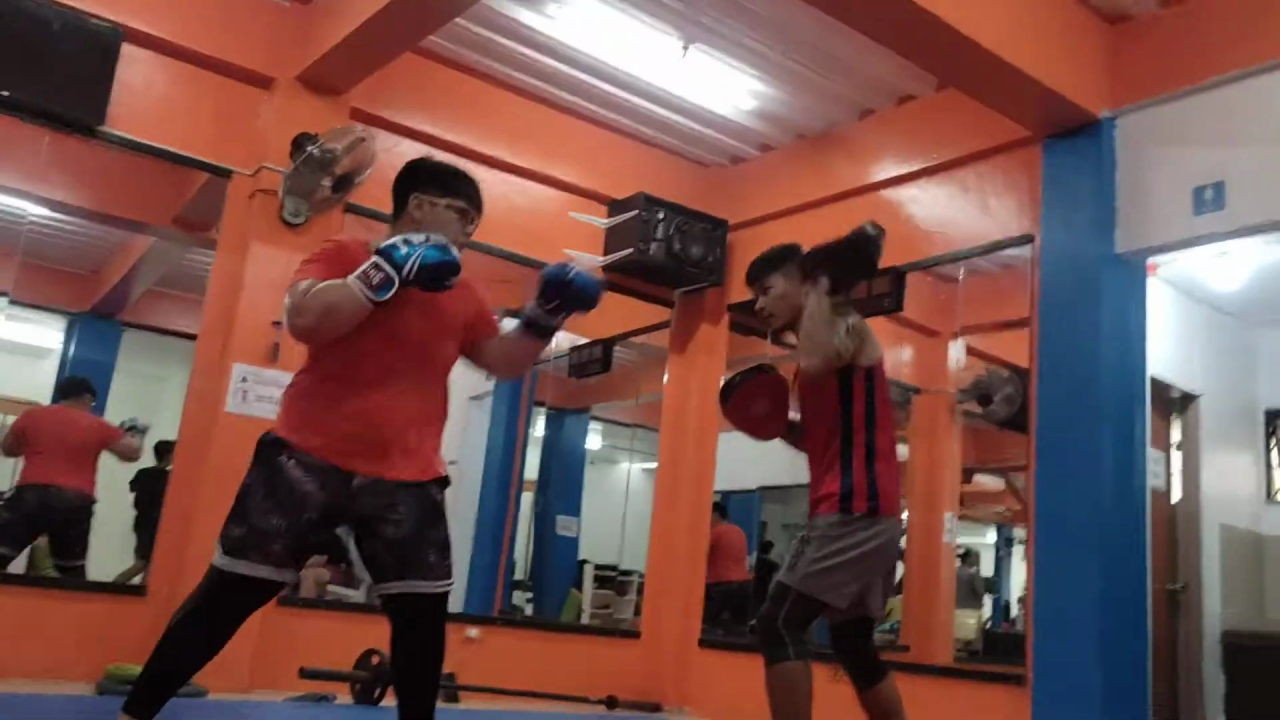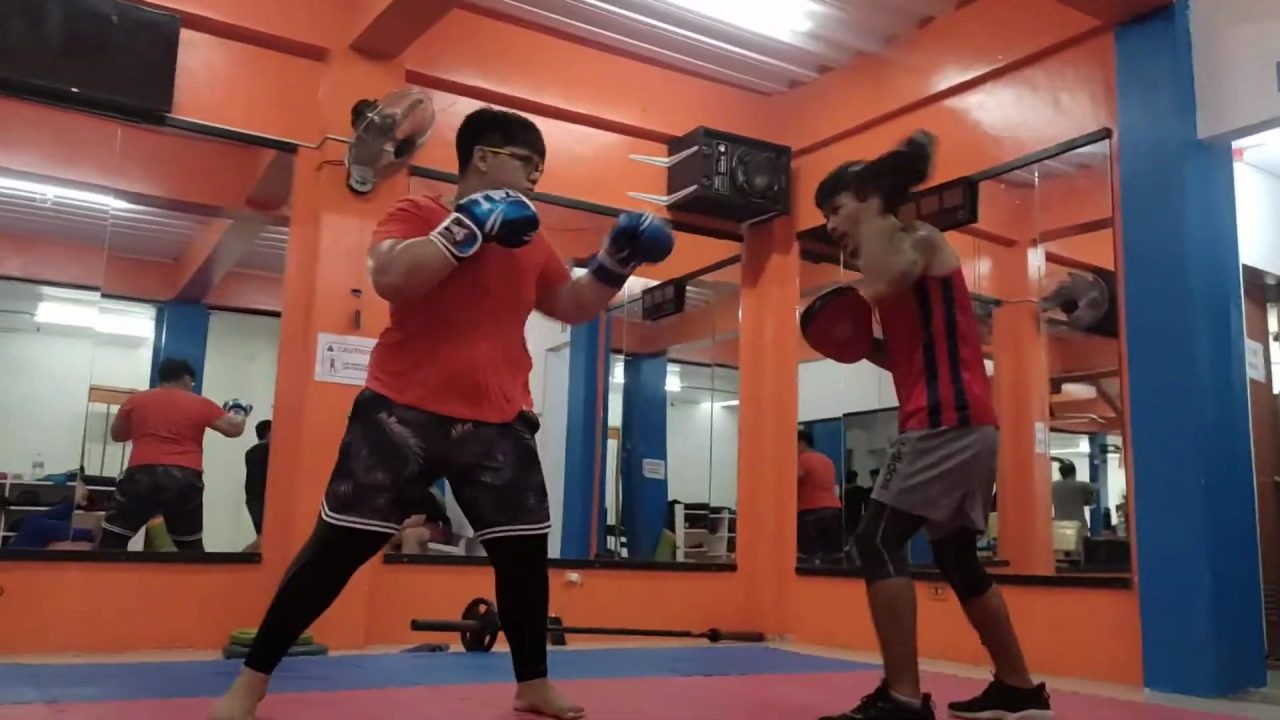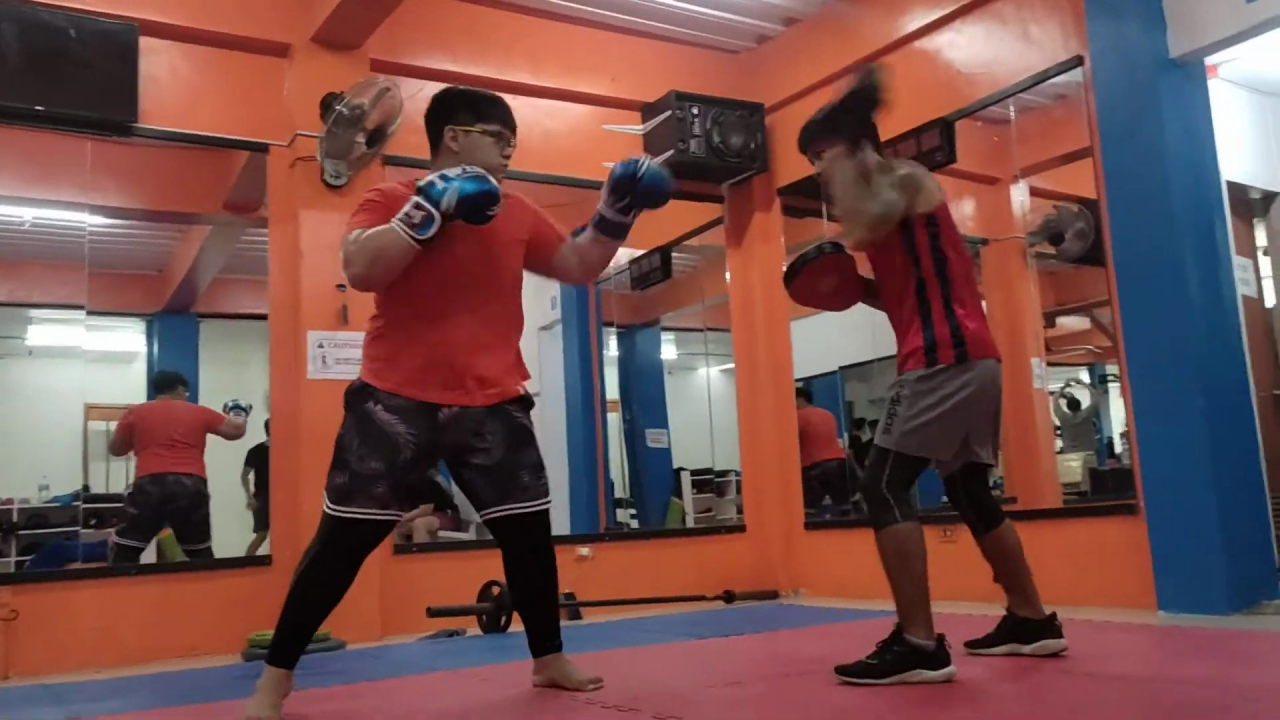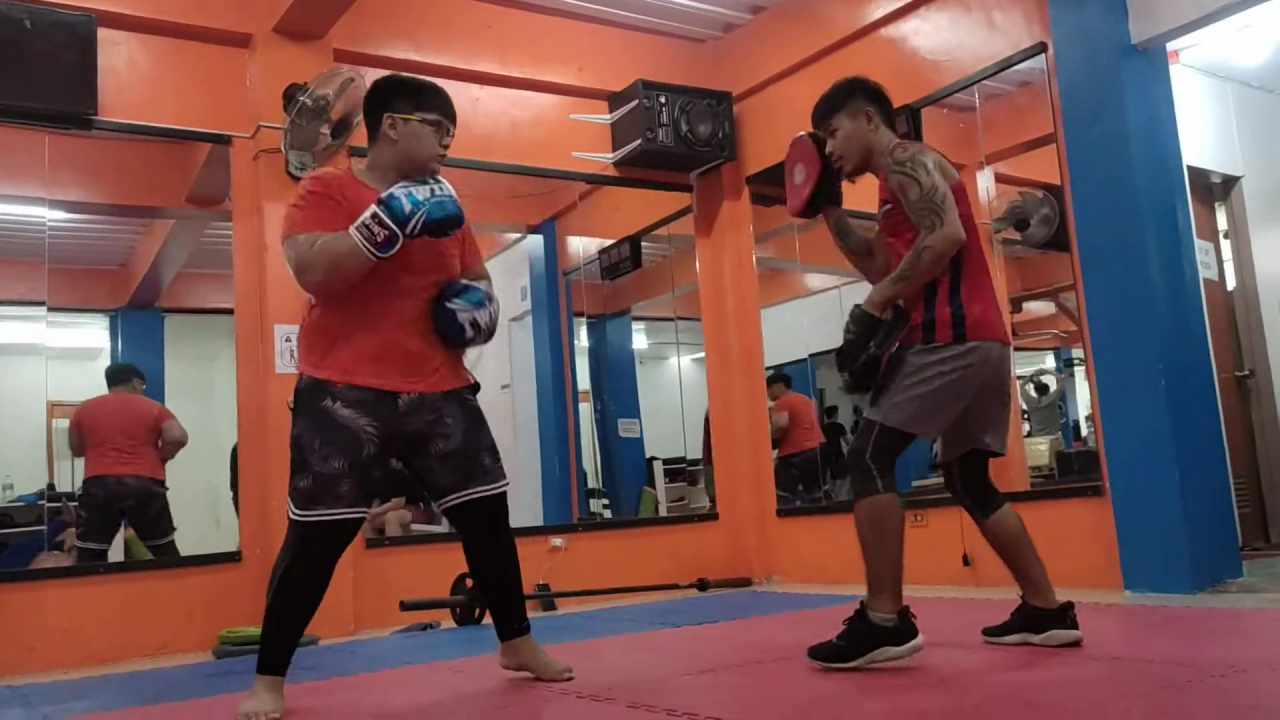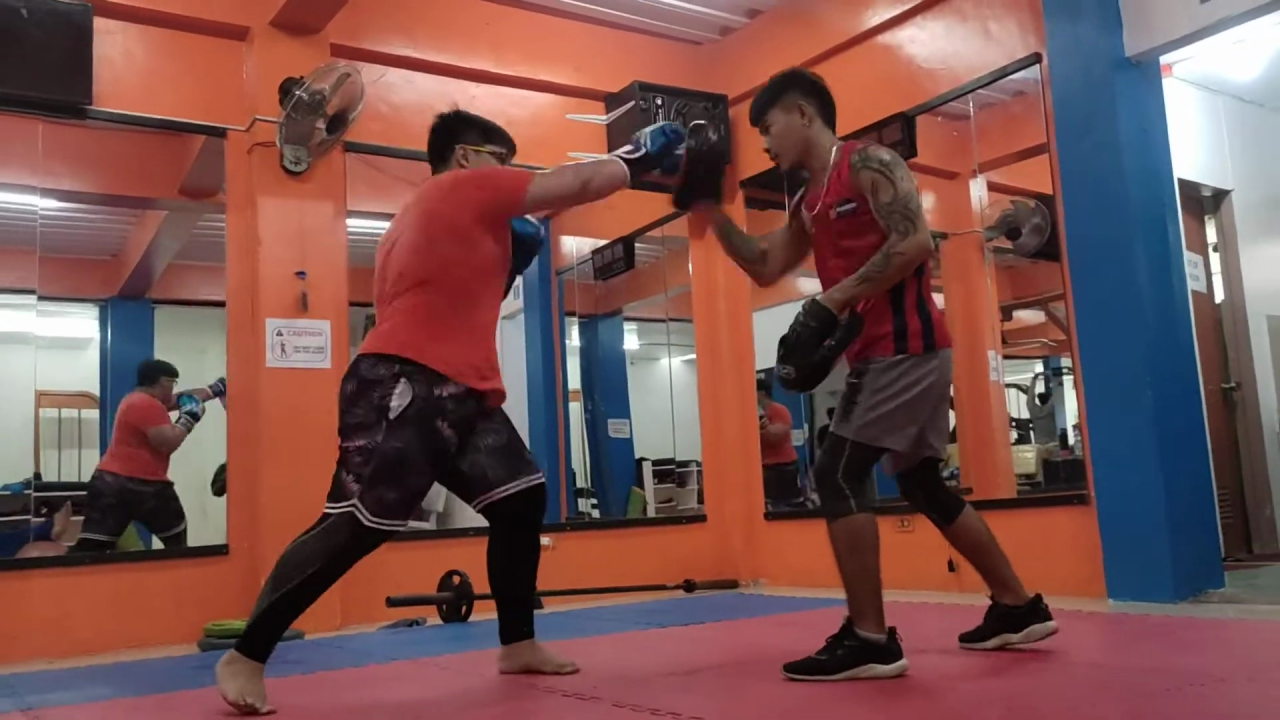
dt=0.5s
person 1, frame 1
left shoulder: (457, 290)
right shoulder: (349, 257)
left elbow: (507, 360)
right elbow: (305, 320)
left wrist: (545, 316)
right wrist: (390, 272)
left hip: (404, 480)
right hip: (311, 456)
left knee: (424, 613)
right knee: (234, 595)
person 1, frame 2
left shoulder: (530, 244)
right shoulder: (418, 214)
left elbow: (577, 306)
right elbow: (391, 279)
left wrist: (620, 259)
right wrist: (468, 226)
left hip: (496, 422)
right hip: (406, 411)
left knee: (525, 552)
right knee: (340, 545)
person 1, frame 3
left shoulder: (515, 213)
right shoulder: (404, 197)
left elbow: (579, 266)
right elbow: (362, 270)
left wrist: (623, 205)
right wrist: (434, 204)
left hip: (491, 405)
right hip: (396, 398)
left knee: (526, 532)
right knee: (347, 538)
left ankle: (550, 660)
person 1, frame 4
left shoulder: (444, 211)
right shoulder: (326, 190)
left elbow: (473, 278)
right elbow: (312, 271)
left wrist: (474, 303)
right wrist: (390, 220)
left hip: (437, 390)
right hip: (343, 392)
left knee: (487, 514)
right knee: (318, 535)
left ankle: (518, 643)
person 1, frame 5
left shoulder: (458, 216)
right shoulder: (469, 184)
right elbow: (572, 183)
left wrist: (509, 264)
right wrist: (643, 153)
left hip: (458, 391)
right hip: (409, 382)
left knee: (520, 502)
right knee: (358, 524)
left ankle: (518, 644)
right ankle: (246, 656)
person 2, frame 1
left shoulder: (845, 328)
right shoulder: (828, 342)
left elbow: (812, 362)
left wrist: (819, 292)
left hip: (854, 512)
right hip: (872, 514)
left knee: (780, 624)
right knee: (851, 644)
person 2, frame 2
left shoulder: (917, 238)
right shoulder: (894, 262)
left elbow: (878, 282)
left wrist: (874, 203)
left hip: (946, 422)
right hip: (960, 425)
left knee: (877, 541)
right knee: (957, 557)
person 2, frame 3
left shoulder: (904, 179)
right shoulder: (889, 196)
left elbow: (856, 224)
left wrist: (844, 160)
right wrist: (852, 288)
left hip: (946, 359)
right hip: (972, 358)
left knee: (883, 482)
right knee: (969, 491)
left ankle: (918, 644)
right ankle: (1033, 620)
person 2, frame 4
left shoulder: (908, 161)
right shoulder: (899, 180)
left elbow: (946, 236)
right elbow: (880, 263)
left wrist: (874, 304)
right wrist: (829, 206)
left hip: (949, 338)
right hip: (985, 341)
left knee: (869, 457)
right knee: (968, 479)
left ankle: (884, 619)
right ankle: (1047, 610)
person 2, frame 5
left shoulder: (867, 162)
right shoulder: (811, 198)
left elbow: (917, 242)
right elbow: (764, 269)
left wrist: (835, 300)
right wrist: (710, 213)
left hip: (903, 346)
right hip: (902, 350)
left knee: (837, 472)
right knee: (926, 484)
left ankle: (869, 638)
right ankle: (1018, 606)
person 3, frame 1
left shoulder: (32, 416)
right shoulder: (98, 426)
right elbow: (131, 453)
right wrist: (135, 432)
left hip: (32, 495)
right hip: (75, 503)
right knee: (72, 572)
person 3, frame 2
left shoulder: (135, 401)
right shoulder: (201, 404)
left elbow: (117, 435)
right elbow: (234, 429)
right wrist: (239, 411)
left hip: (143, 476)
right hip: (186, 480)
left knee: (111, 541)
right knee: (191, 547)
person 3, frame 3
left shoulder: (136, 413)
right shoulder: (199, 413)
left elbow: (116, 449)
right elbow: (235, 430)
right wrist: (240, 411)
left hip: (150, 487)
right hip: (191, 488)
left knee: (123, 554)
right knee: (201, 555)
person 3, frame 4
left shoulder: (85, 410)
right shoulder: (153, 408)
left elbow: (77, 450)
right elbow: (178, 438)
right wrist: (162, 457)
left hip: (99, 486)
right hip: (146, 486)
left knee: (89, 558)
right knee: (167, 552)
person 3, frame 5
left shoulder: (134, 399)
right shoulder: (149, 406)
left elbow: (175, 400)
right elbow: (166, 443)
left wrist: (213, 389)
right wrist: (187, 418)
left hip: (107, 481)
right hip: (142, 485)
left knee: (88, 547)
right knee: (176, 541)
